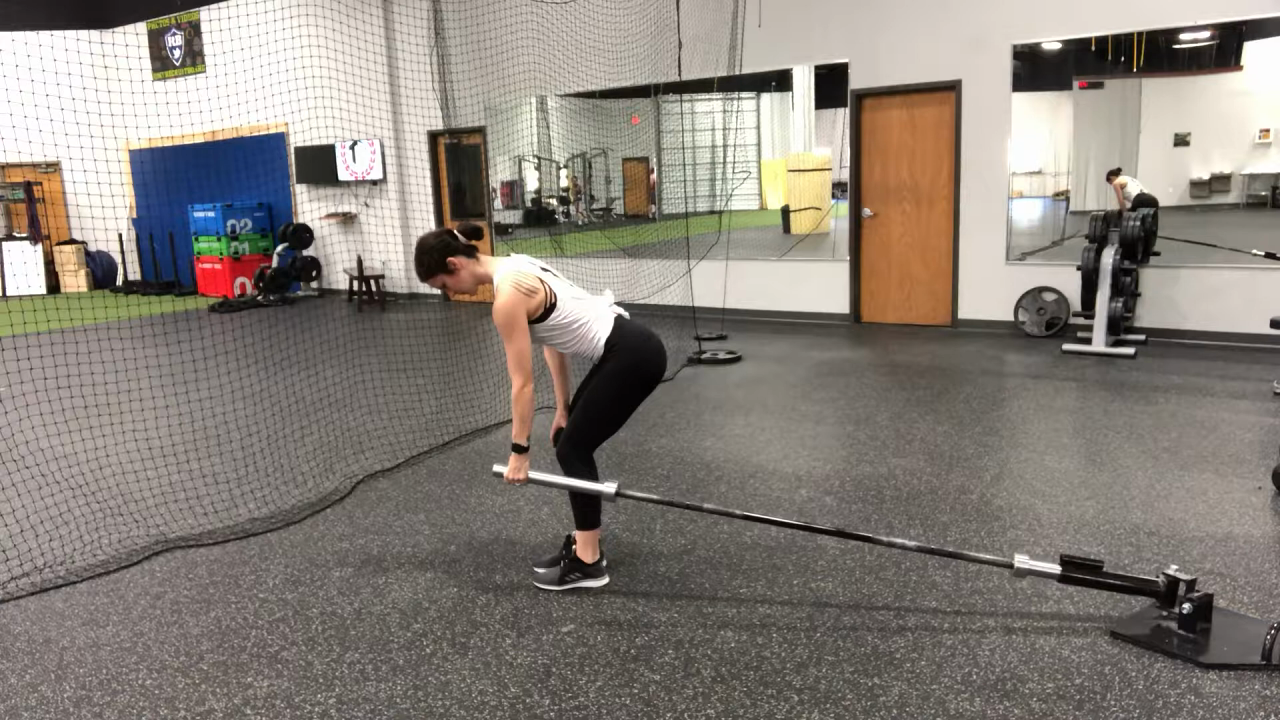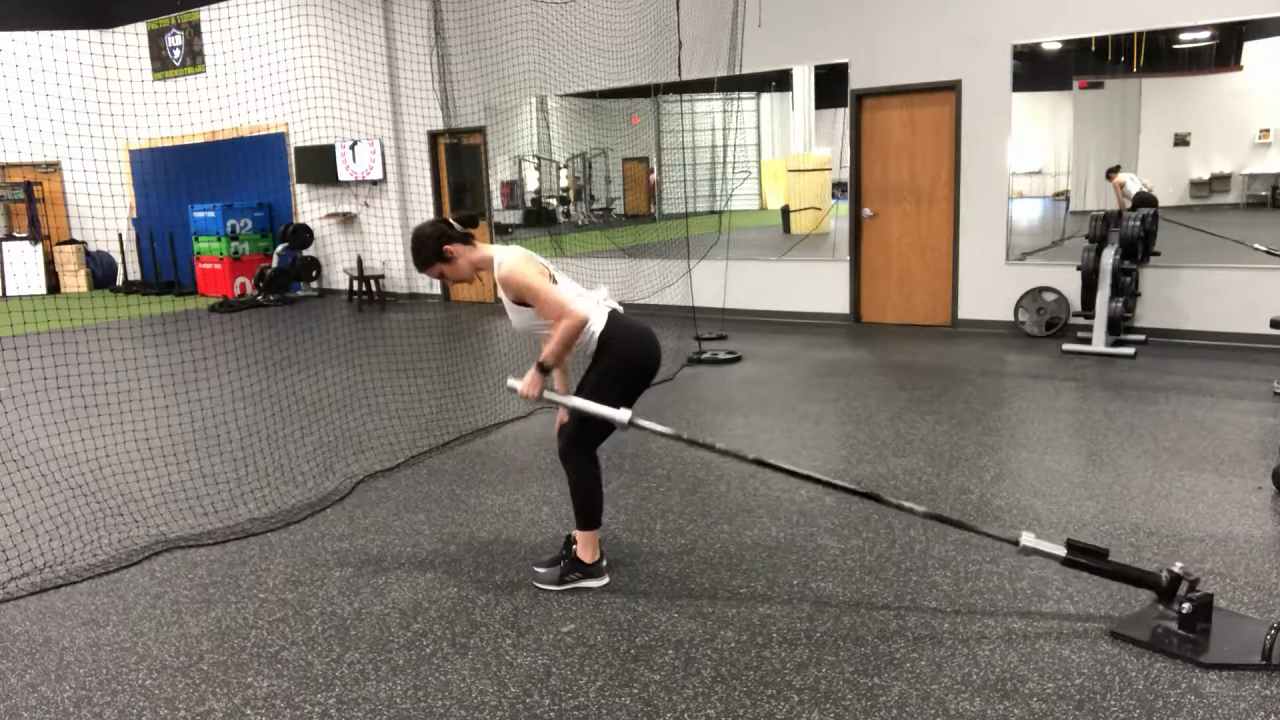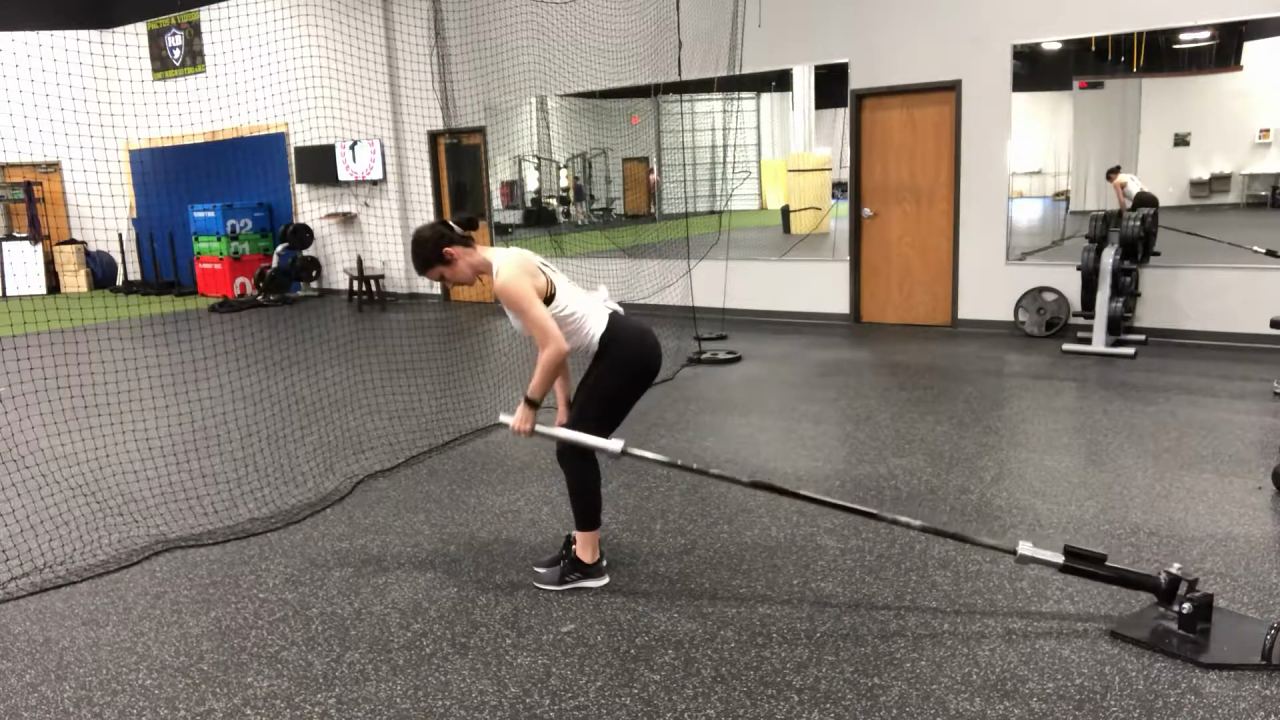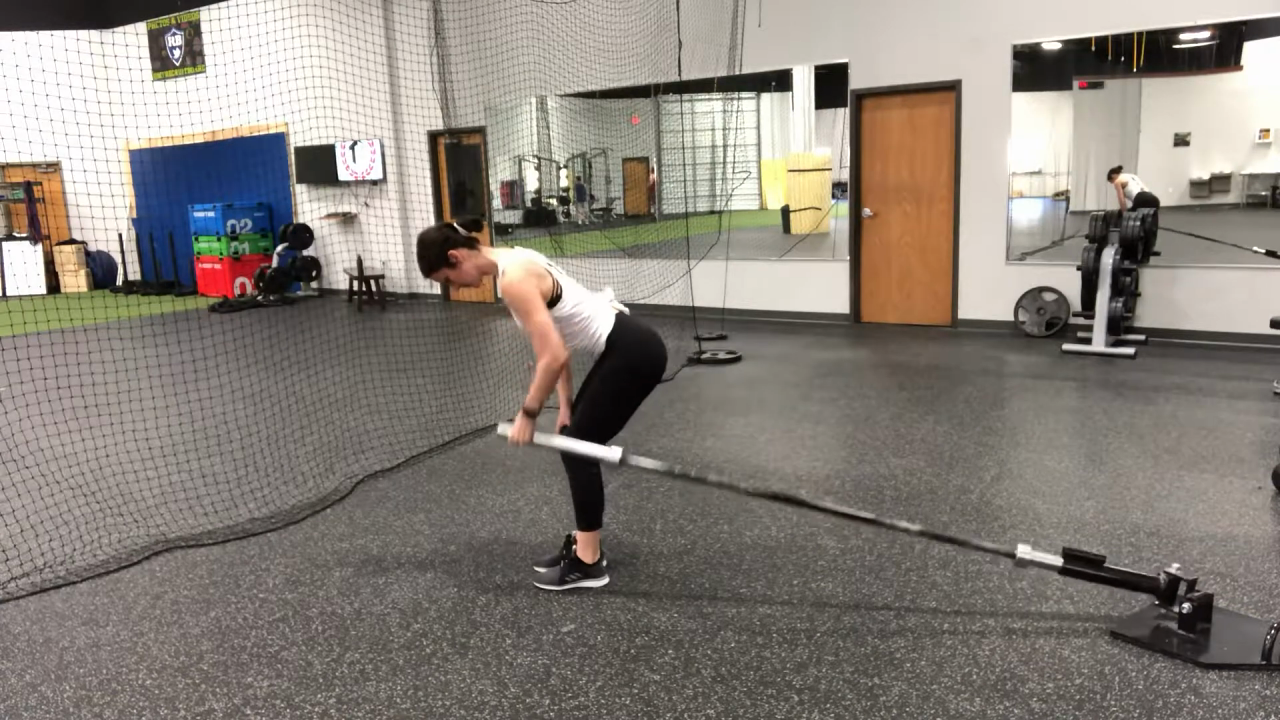
dt=0.7s
person 1, frame 1
left shoulder: (508, 295)
right shoulder: (515, 268)
left elbow: (523, 383)
left wrist: (519, 451)
right wrist: (563, 409)
left hip: (634, 356)
right hip: (623, 348)
left knee: (573, 449)
right knee: (568, 440)
left ankle: (588, 563)
right ankle: (583, 544)
person 1, frame 2
left shoulder: (509, 269)
right shoulder: (507, 263)
left elbow: (574, 318)
right elbow: (556, 328)
left wrist: (538, 372)
left hip: (627, 349)
right hip: (619, 346)
left knee: (575, 448)
right knee: (573, 442)
left ankle: (588, 563)
right ankle: (583, 544)
person 1, frame 3
left shoulder: (507, 278)
right shoulder: (510, 264)
left elbow: (555, 349)
right elbow: (555, 342)
left wrist: (529, 405)
right wrist: (564, 405)
left hip: (628, 352)
right hip: (620, 346)
left knee: (574, 450)
right knee: (575, 444)
left ankle: (588, 563)
right ankle: (582, 544)
person 1, frame 4
left shoulder: (513, 277)
right shoulder: (515, 264)
left elbow: (555, 355)
right elbow: (558, 344)
left wrist: (527, 416)
right wrist: (566, 406)
left hip: (633, 352)
right hip: (622, 348)
right knee: (574, 442)
left ankle: (588, 563)
right ankle: (583, 543)
